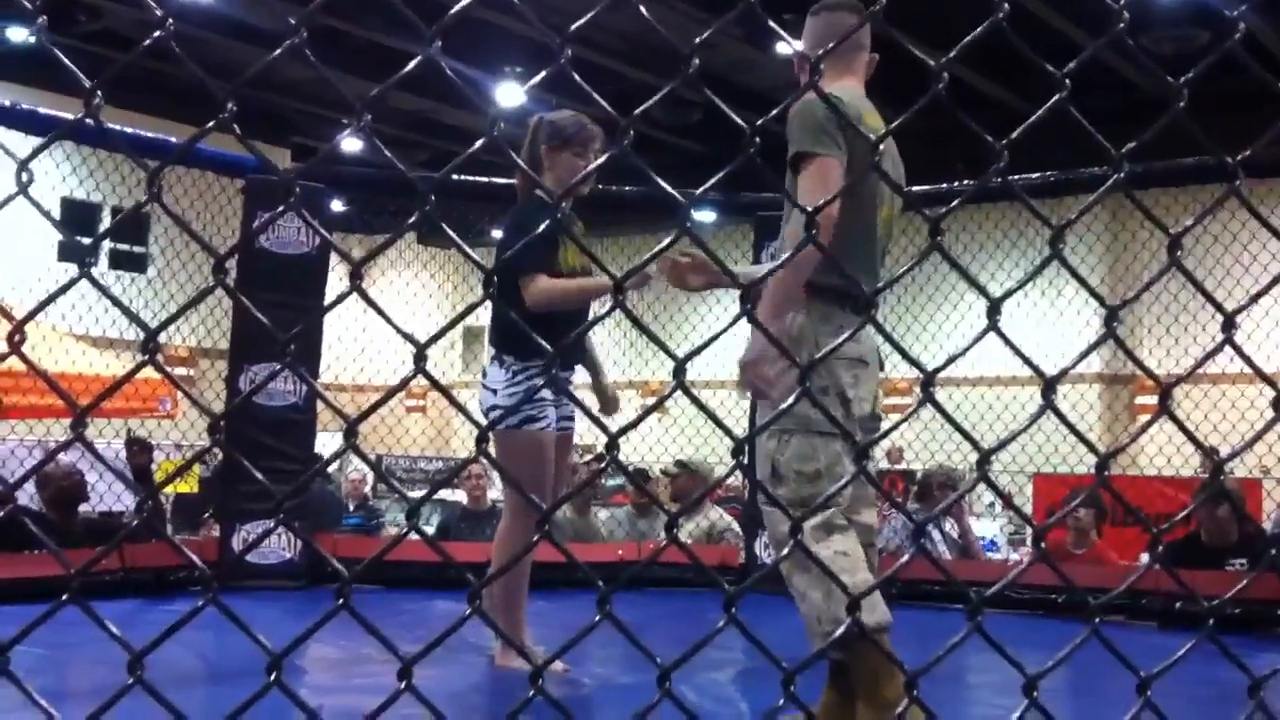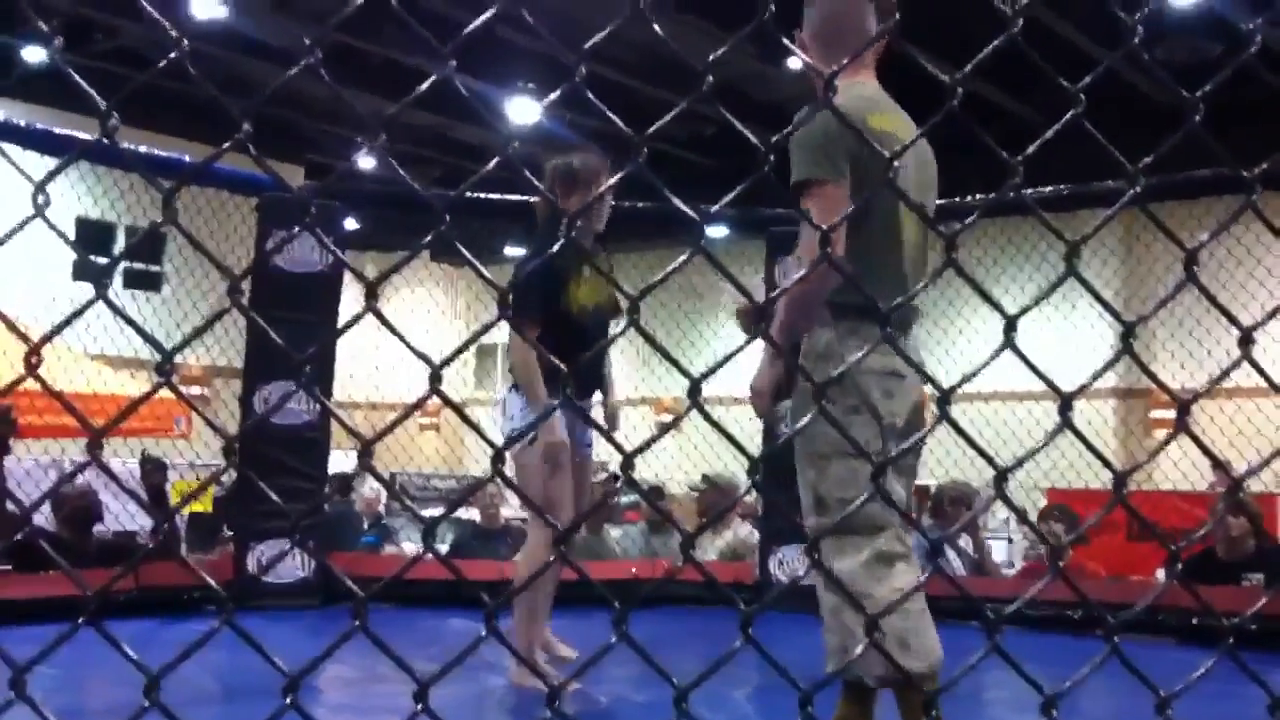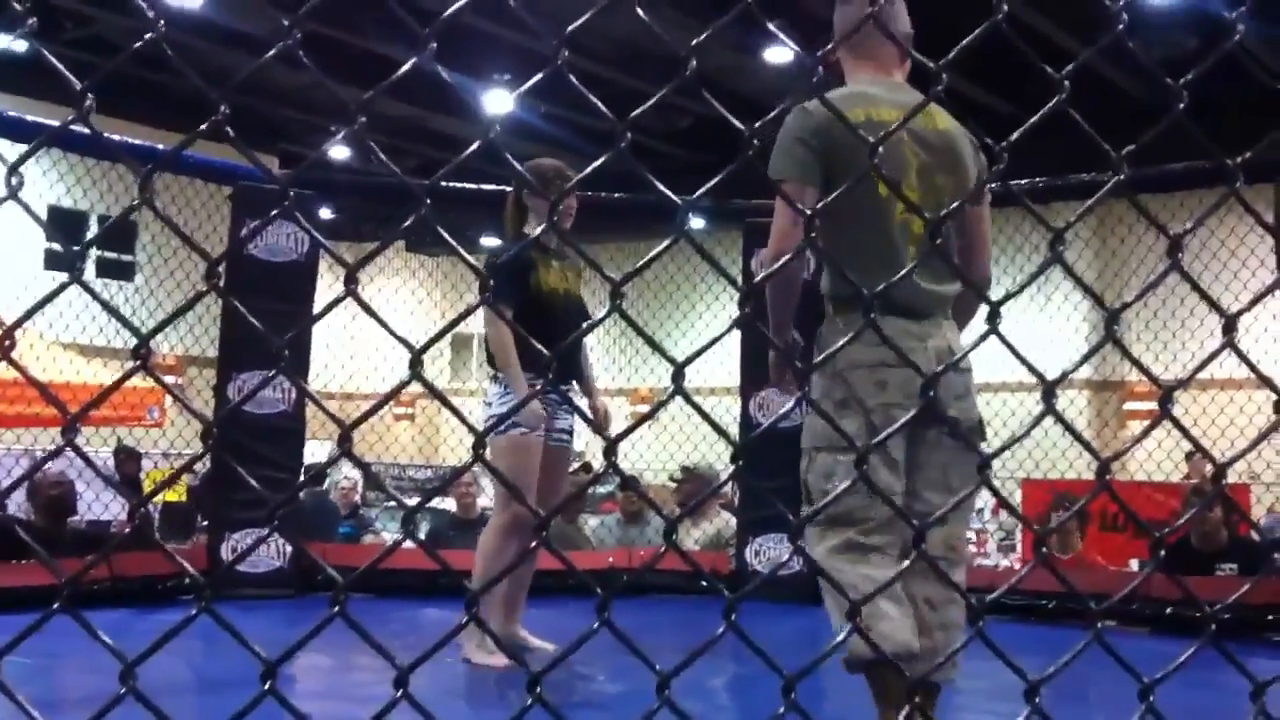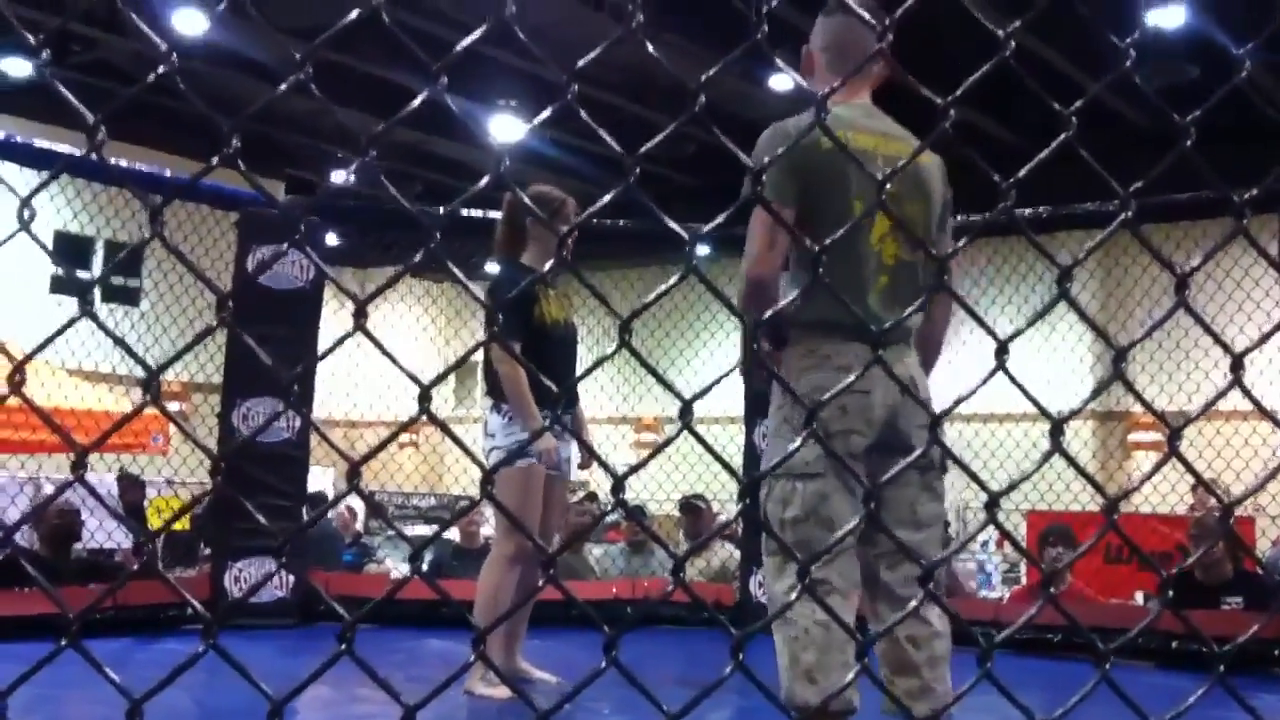
dt=1s
person 1, frame 1
left shoulder: (816, 110)
right shoulder: (883, 137)
left elbow: (818, 214)
left wrist: (764, 325)
right wrist: (721, 275)
left hip: (812, 332)
right hip: (854, 339)
left knee: (800, 513)
right knee: (842, 516)
person 1, frame 2
left shoulder: (826, 118)
right shoulder: (911, 132)
left elbow: (825, 249)
left wrist: (774, 351)
right wrist: (790, 311)
left hip: (843, 349)
right hip: (895, 352)
left knee: (856, 542)
right knee: (873, 538)
person 1, frame 3
left shoulder: (814, 118)
right shoulder: (957, 134)
left elbow: (784, 251)
right elbow: (978, 271)
left wrist: (780, 338)
left hip: (860, 347)
right hip: (941, 350)
left knee: (852, 536)
right knee: (936, 544)
person 1, frame 4
left shoulder: (791, 139)
right shoulder: (925, 159)
left elbow: (761, 271)
right elbow: (940, 299)
left wrist: (760, 341)
left hip: (820, 369)
right hip: (901, 376)
left knee: (809, 565)
right knee: (909, 571)
person 2, frame 1
left shoulder: (567, 223)
right shoulder: (531, 215)
right elbow: (537, 295)
left wrist: (599, 374)
right wrist: (617, 283)
left hip: (555, 379)
right hip: (522, 376)
left knee: (541, 512)
right knee: (525, 512)
left ankle: (510, 630)
right ankle: (510, 644)
person 2, frame 2
left shoulder: (596, 262)
right shoulder: (544, 259)
right elbow: (520, 342)
left wrist: (609, 395)
right wrist: (545, 416)
left hip: (575, 406)
right hip: (539, 405)
left knee: (569, 524)
right knee: (550, 526)
left ankle: (537, 629)
right ankle: (525, 660)
person 2, frame 3
left shoulder: (568, 262)
right shoulder: (513, 255)
right elbow: (497, 325)
left wrist: (593, 393)
right wrist: (523, 393)
left hip: (558, 398)
right hip: (519, 393)
left knee: (543, 517)
right knee: (513, 512)
left ankle: (509, 624)
right ankle: (476, 631)
person 2, frame 4
left shoulder: (553, 288)
right shoulder: (512, 283)
right elbow: (505, 359)
left wrist: (580, 429)
right wrist: (536, 429)
left hip: (554, 428)
right hip: (518, 425)
left knee: (540, 550)
right knee: (513, 544)
left ankle: (509, 657)
right ankle: (479, 665)
